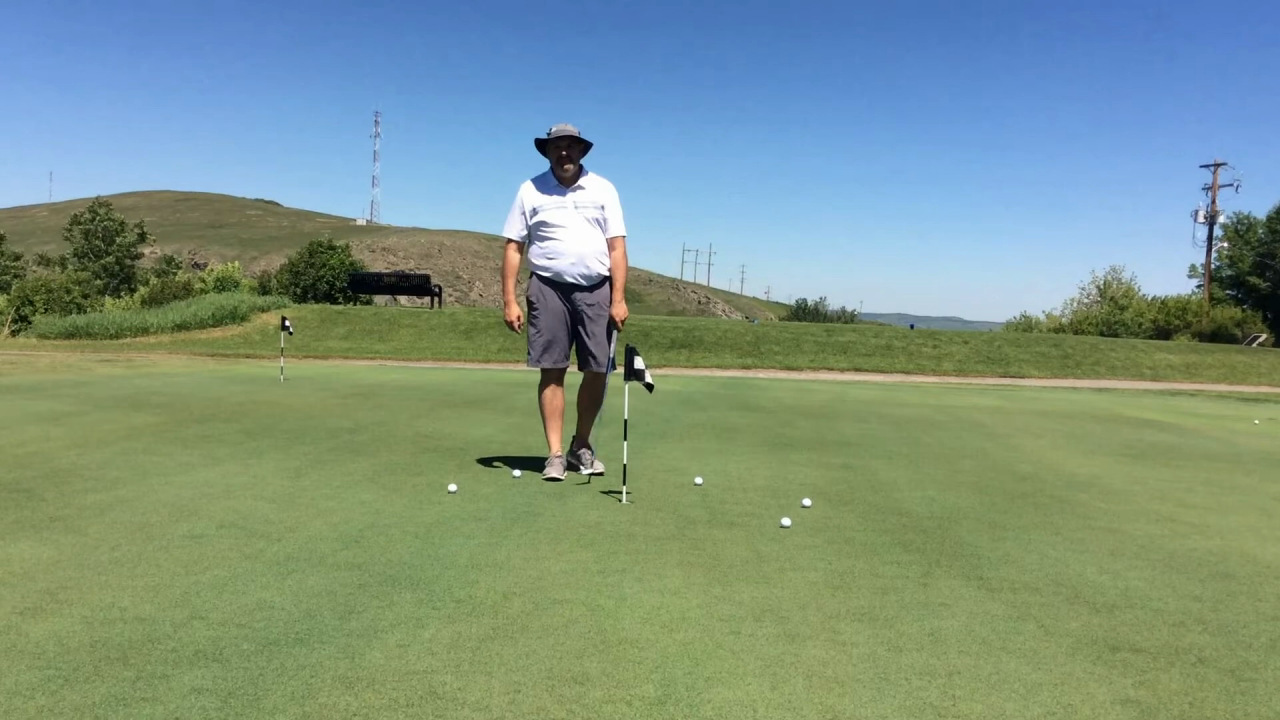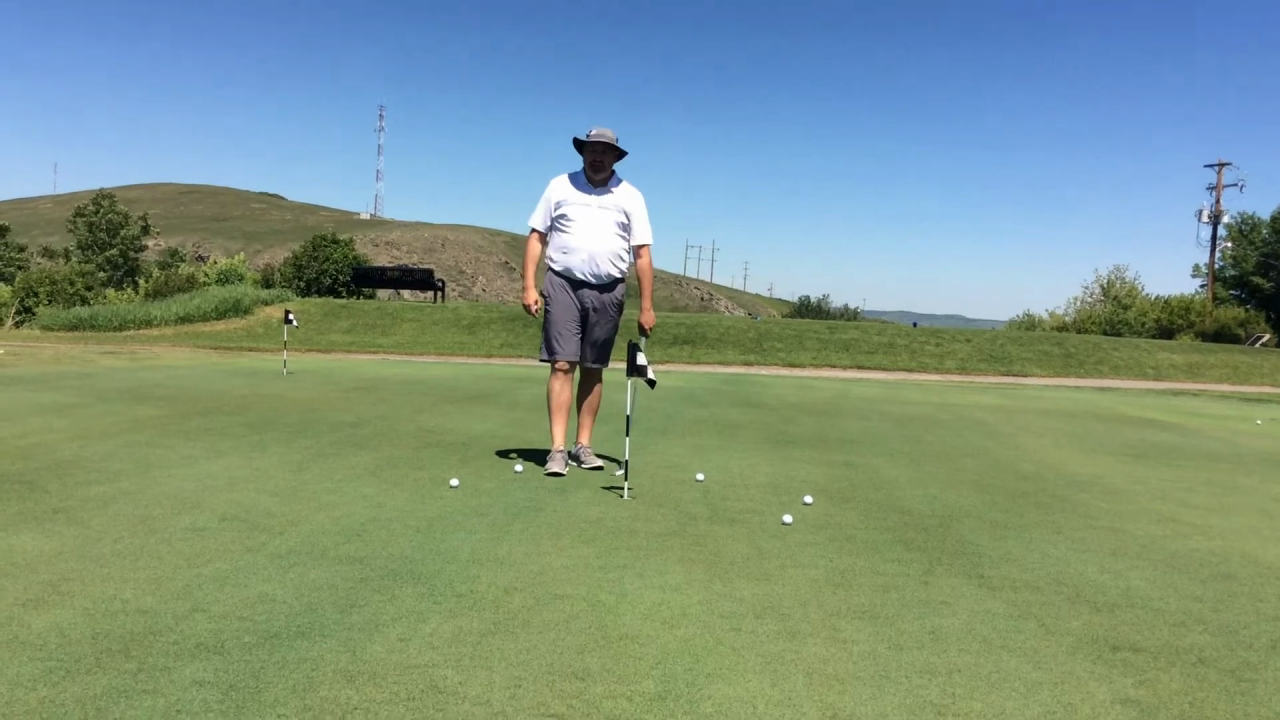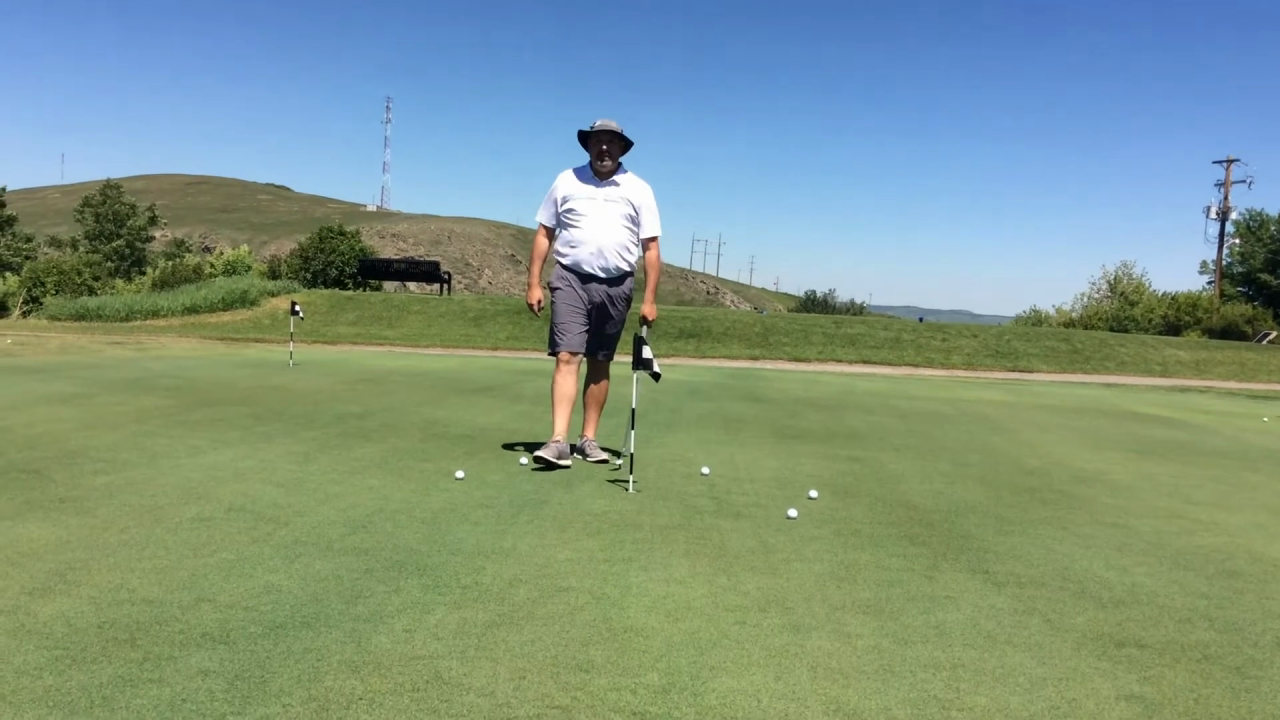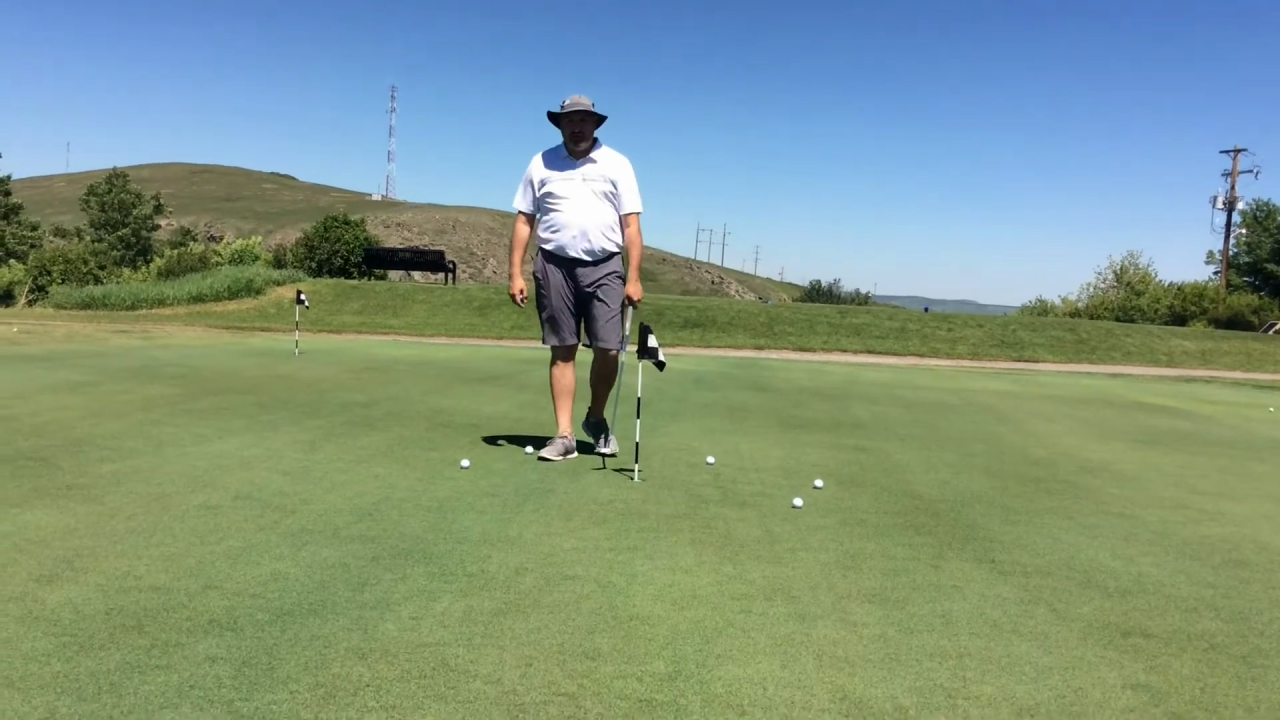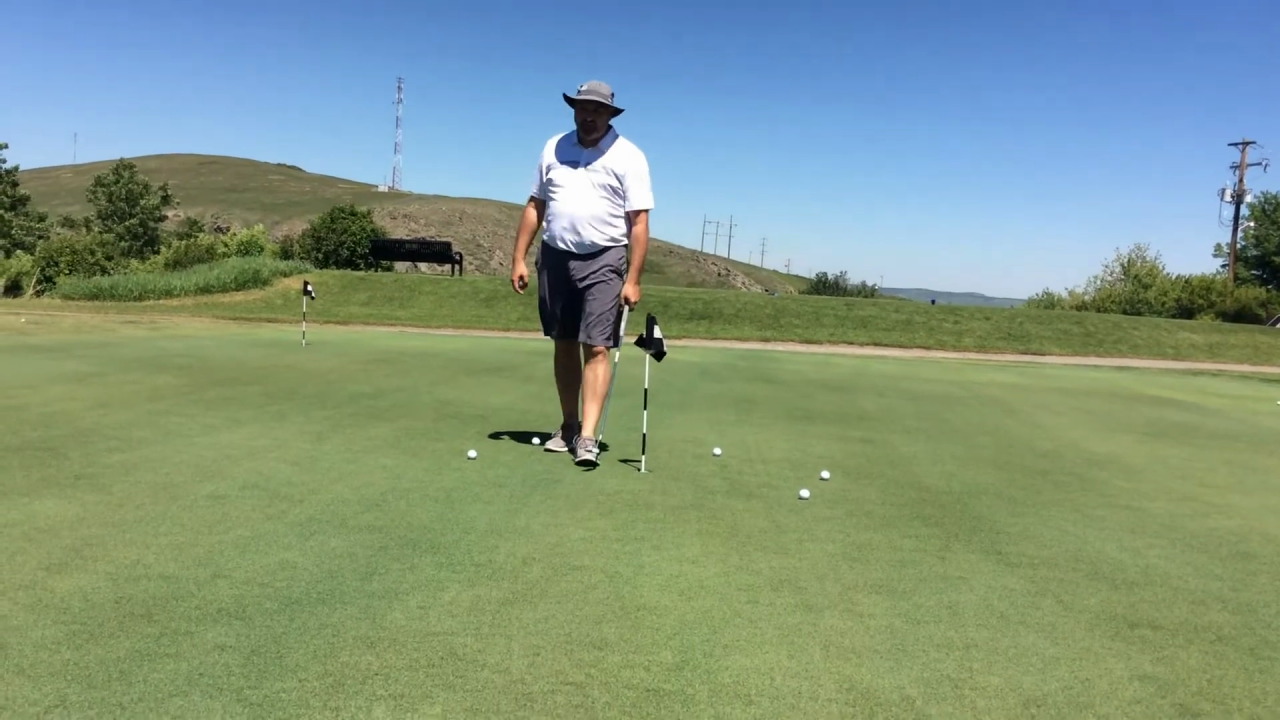
dt=0.7s
person 1, frame 1
left shoulder: (603, 189)
right shoulder: (530, 190)
left elbow: (617, 247)
right elbow: (514, 247)
left wrist: (619, 299)
right wrist: (510, 300)
left hip: (596, 291)
right hip: (549, 289)
left knee: (598, 370)
right knee: (551, 372)
left ankle: (581, 445)
right ankle: (556, 454)
person 1, frame 2
left shoulder: (630, 197)
right shoulder: (559, 186)
left elbow: (642, 254)
right elbow: (536, 237)
left wrist: (646, 307)
right wrist: (529, 286)
left hip: (607, 292)
right hip: (563, 285)
left knee: (592, 370)
right knee: (562, 365)
left ankle: (582, 445)
right ankle: (558, 448)
person 1, frame 3
left shoulder: (638, 189)
right shoulder: (566, 182)
left elbow: (651, 247)
right elbow: (544, 234)
left wrist: (649, 299)
right wrist: (533, 283)
left hip: (616, 285)
right hip: (571, 280)
left knee: (600, 364)
right knee: (566, 357)
left ankle: (587, 439)
right ankle: (558, 440)
person 1, frame 4
left shoulder: (617, 164)
right shoulder: (541, 164)
left elbow: (631, 224)
right elbow: (524, 221)
left wrist: (634, 277)
right wrist: (516, 272)
left hip: (605, 268)
right hip: (556, 266)
left knee: (607, 350)
right knee: (562, 351)
left ankle: (596, 417)
right ankle: (564, 435)
person 1, frame 5
left shoulder: (628, 156)
right shoulder: (554, 148)
left elbow: (639, 222)
right elbow: (535, 206)
left wrist: (633, 279)
right wrist: (519, 258)
left hip: (603, 262)
right hip: (555, 258)
left knee: (597, 348)
right knee: (564, 345)
left ankle: (587, 438)
right ankle: (569, 424)
